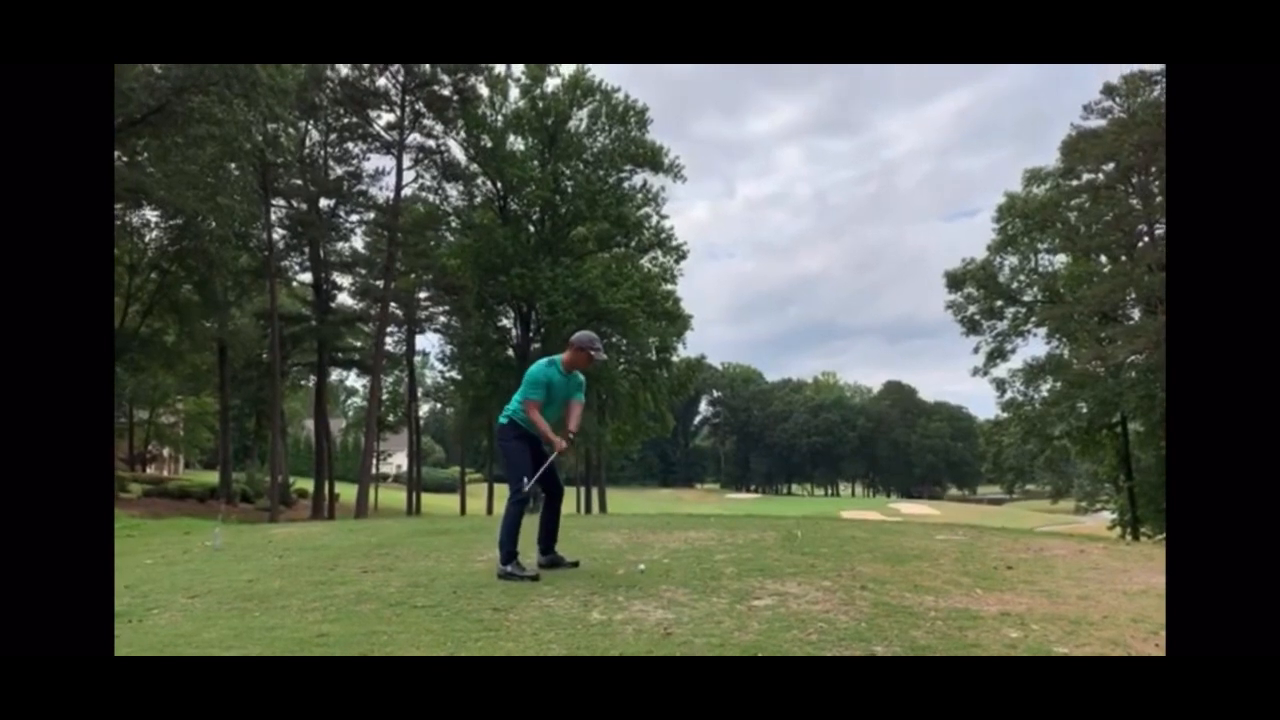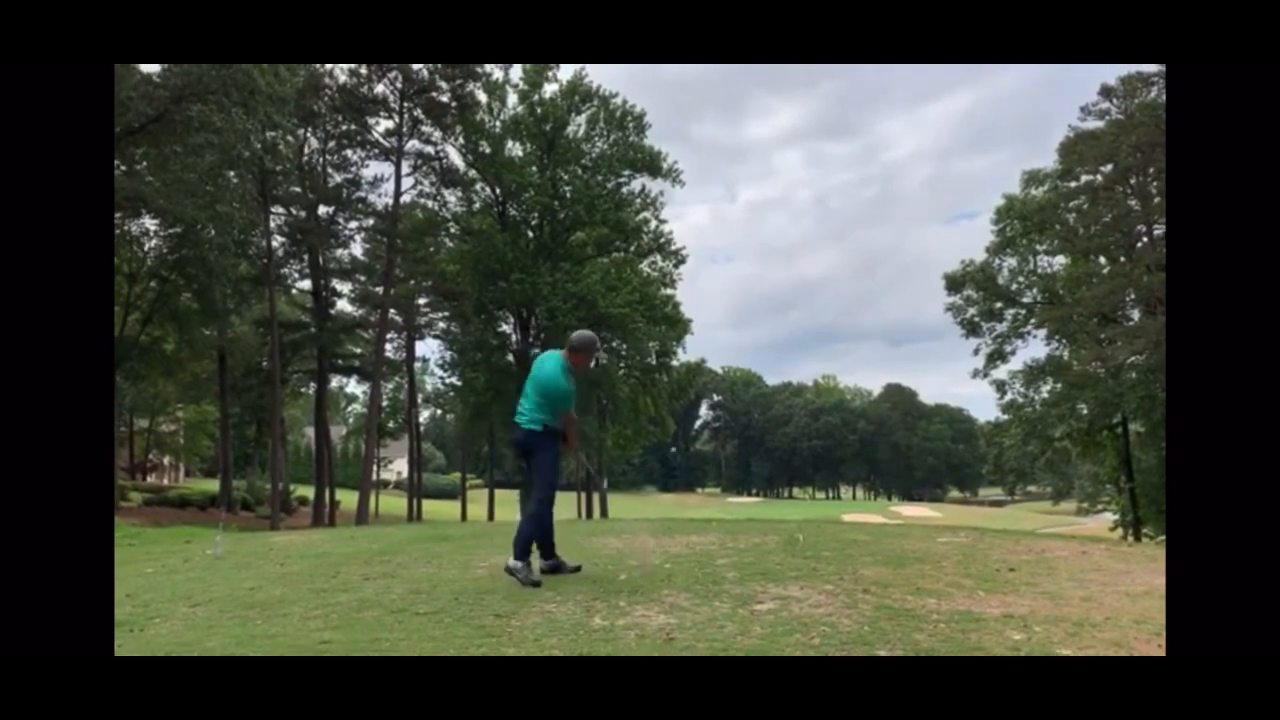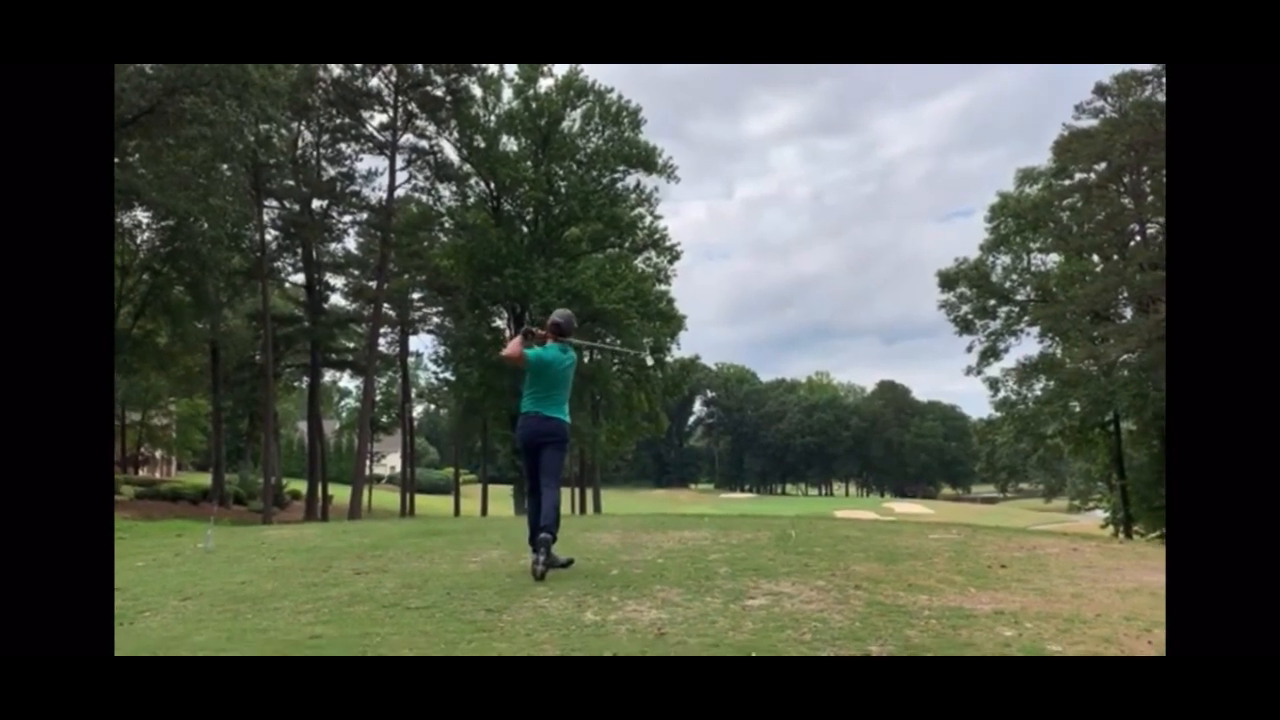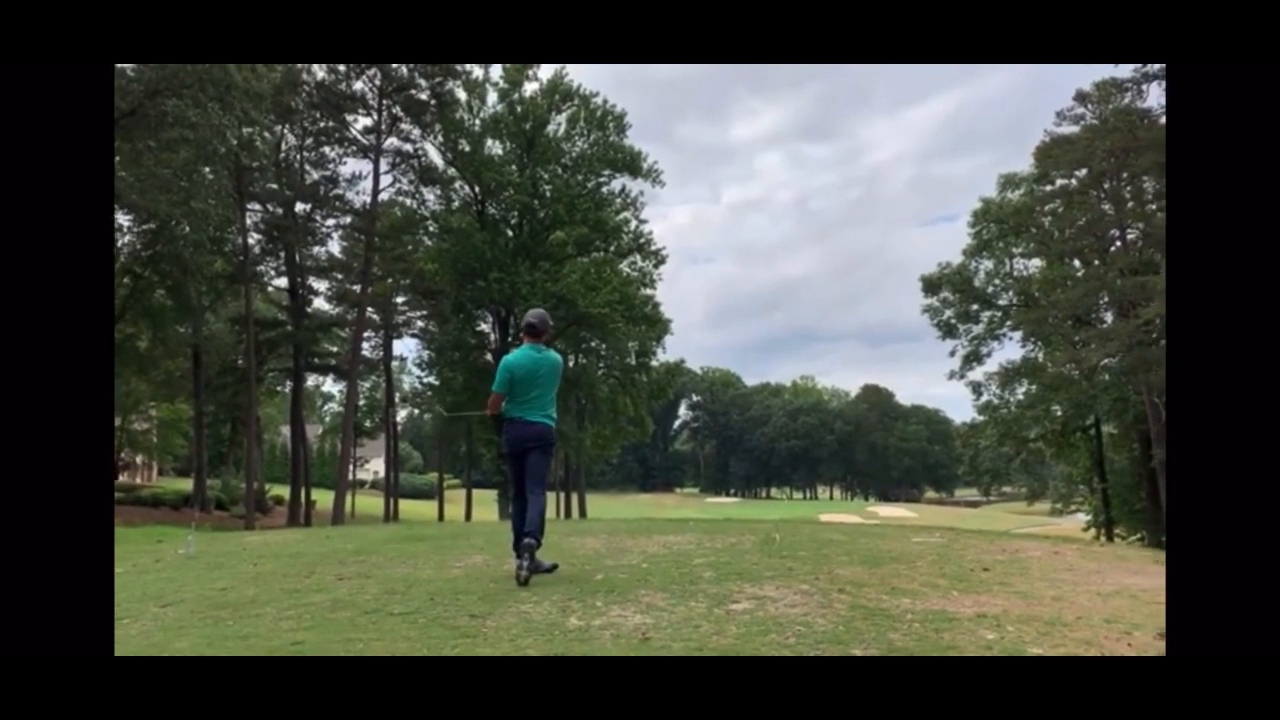
dt=1s
person 1, frame 1
left shoulder: (578, 380)
right shoulder: (542, 369)
left elbow: (576, 410)
right elbow: (531, 412)
left wrist: (570, 435)
right wrist: (553, 440)
left hip: (533, 437)
right hip: (513, 431)
left knee: (555, 490)
right knee: (521, 493)
left ankle: (547, 553)
right ankle: (507, 563)
person 1, frame 2
left shoulder: (548, 356)
right shoulder: (563, 385)
right elbow: (568, 422)
right wrist: (570, 439)
left hip: (525, 432)
right hip: (542, 437)
left knee: (542, 494)
right knee: (543, 496)
left ankle: (548, 558)
right ankle: (518, 559)
person 1, frame 3
left shoulder: (544, 356)
right shoulder: (570, 356)
left elbow: (510, 354)
left wrist: (523, 336)
right wrist: (540, 341)
left hip: (529, 425)
right hip: (556, 427)
left knee: (534, 488)
right knee: (550, 485)
left ankle: (540, 550)
right ankle: (546, 537)
person 1, frame 4
left shoulder: (510, 361)
right shoulder: (556, 361)
left elbow: (494, 404)
left wrist: (494, 411)
left hip: (515, 430)
right hip: (542, 430)
left knee: (519, 493)
right knee: (536, 491)
left ankle: (524, 554)
right ankle: (530, 542)
